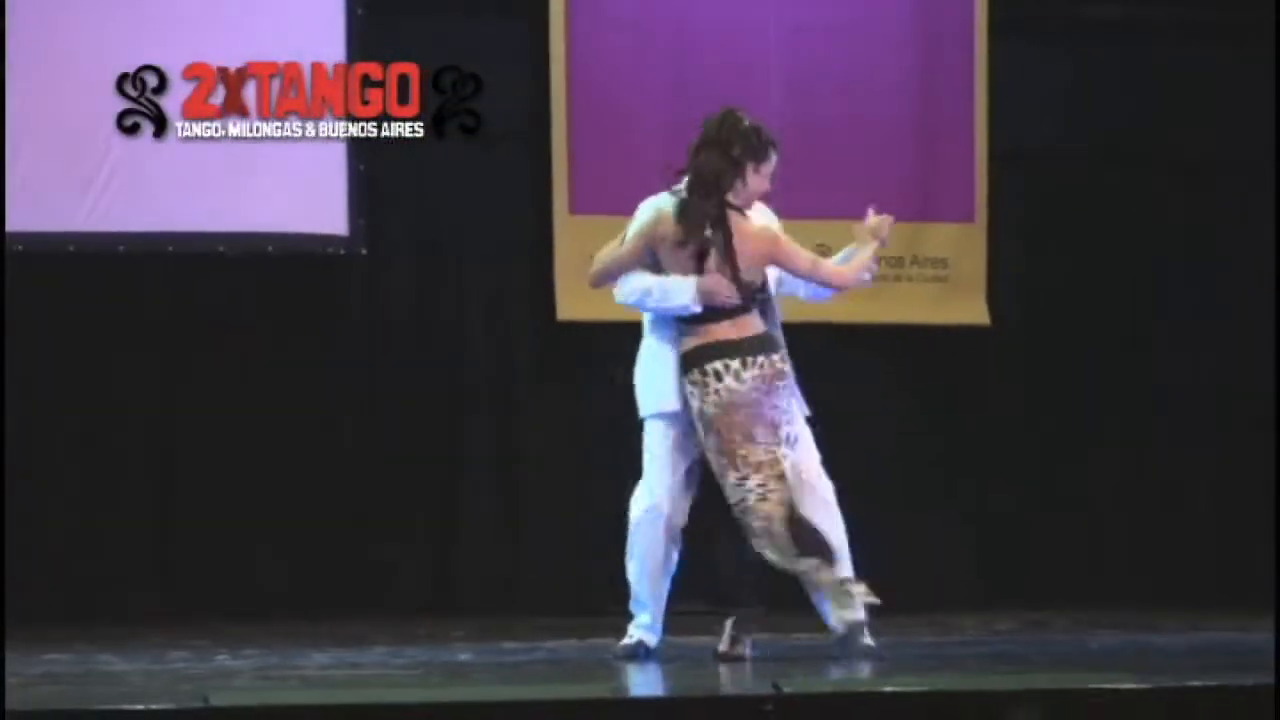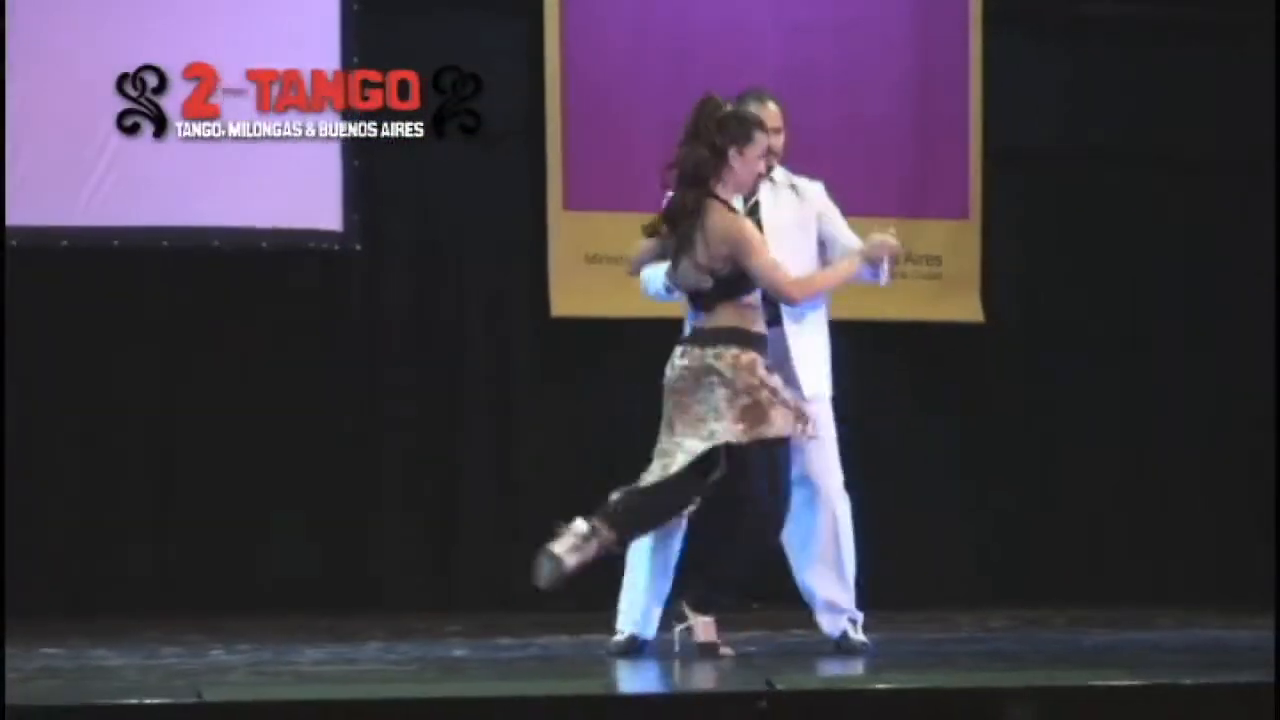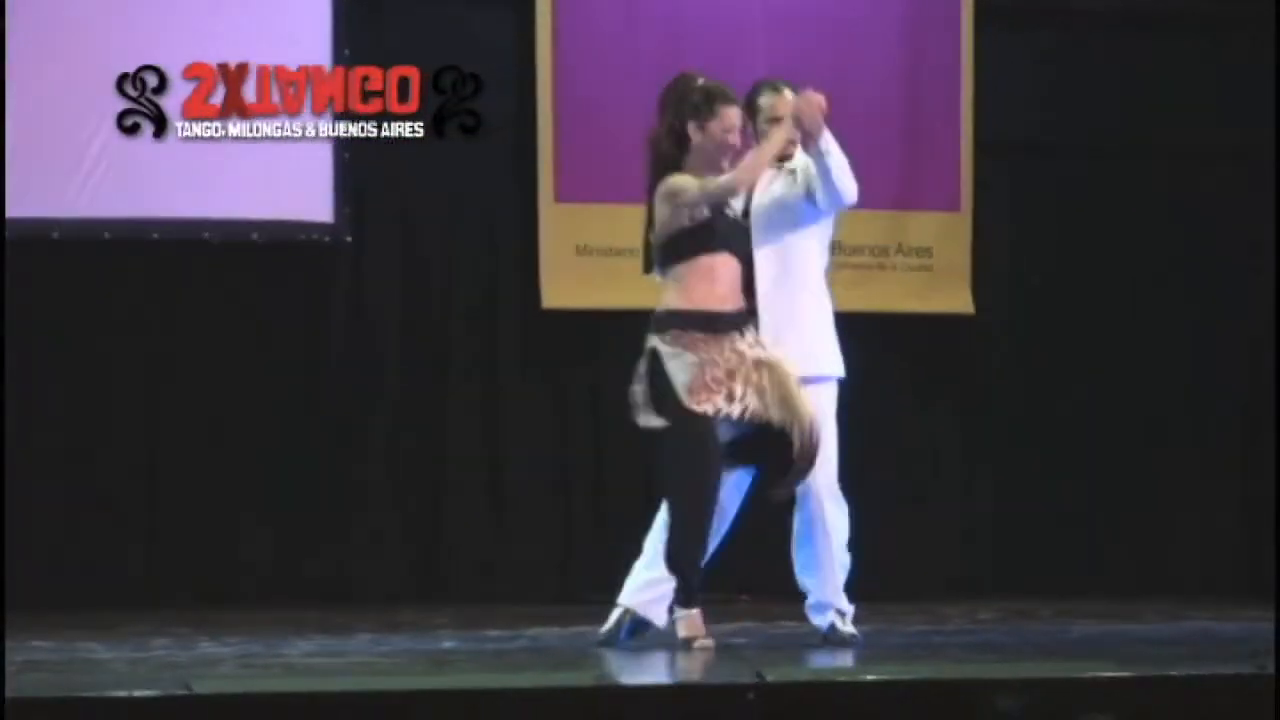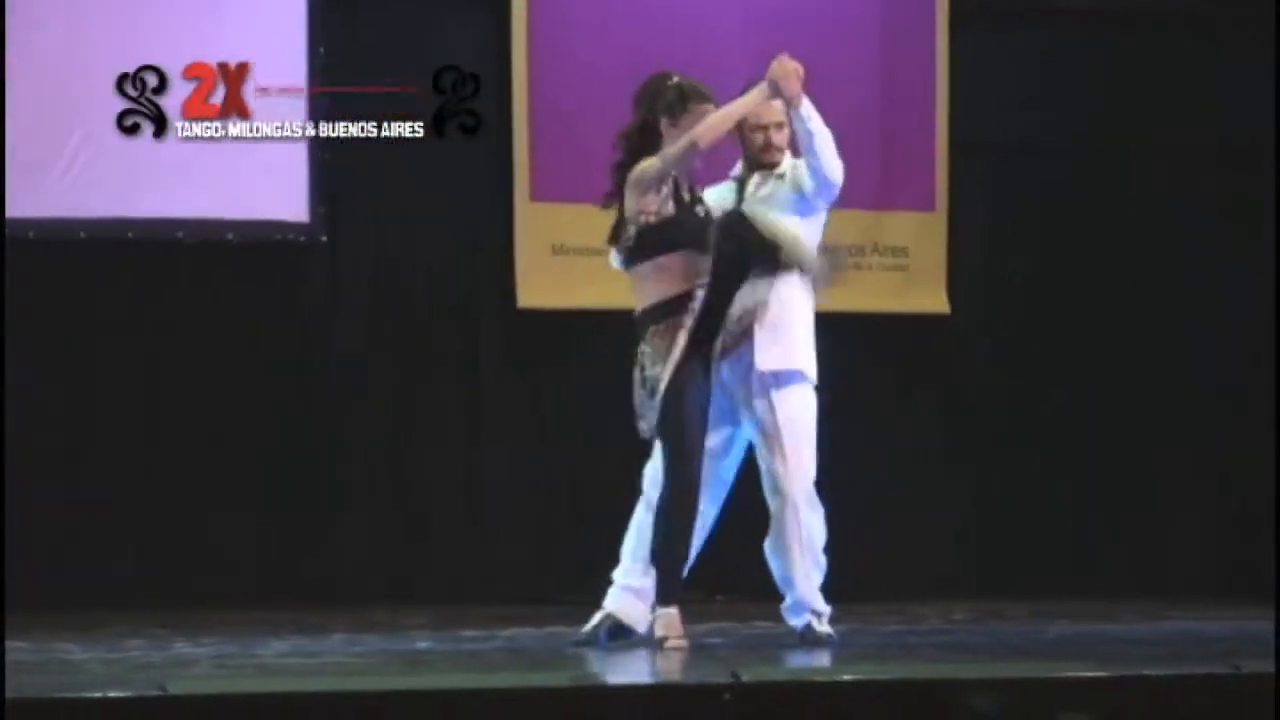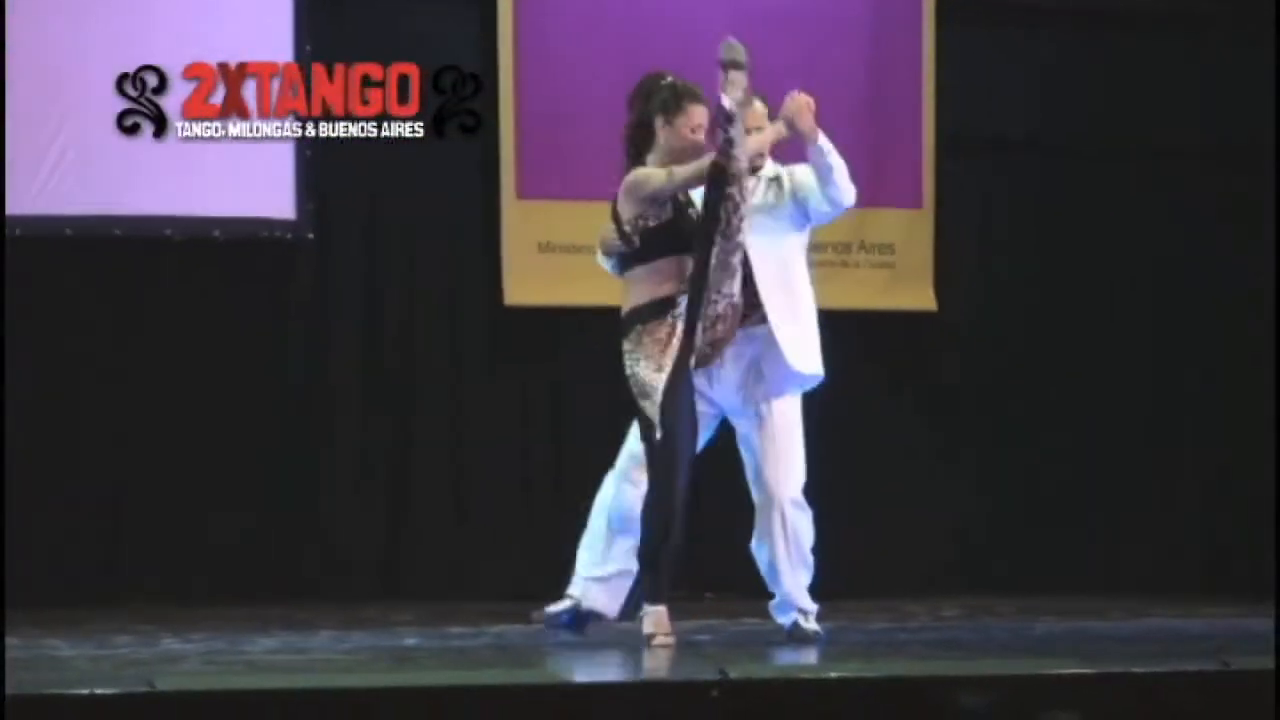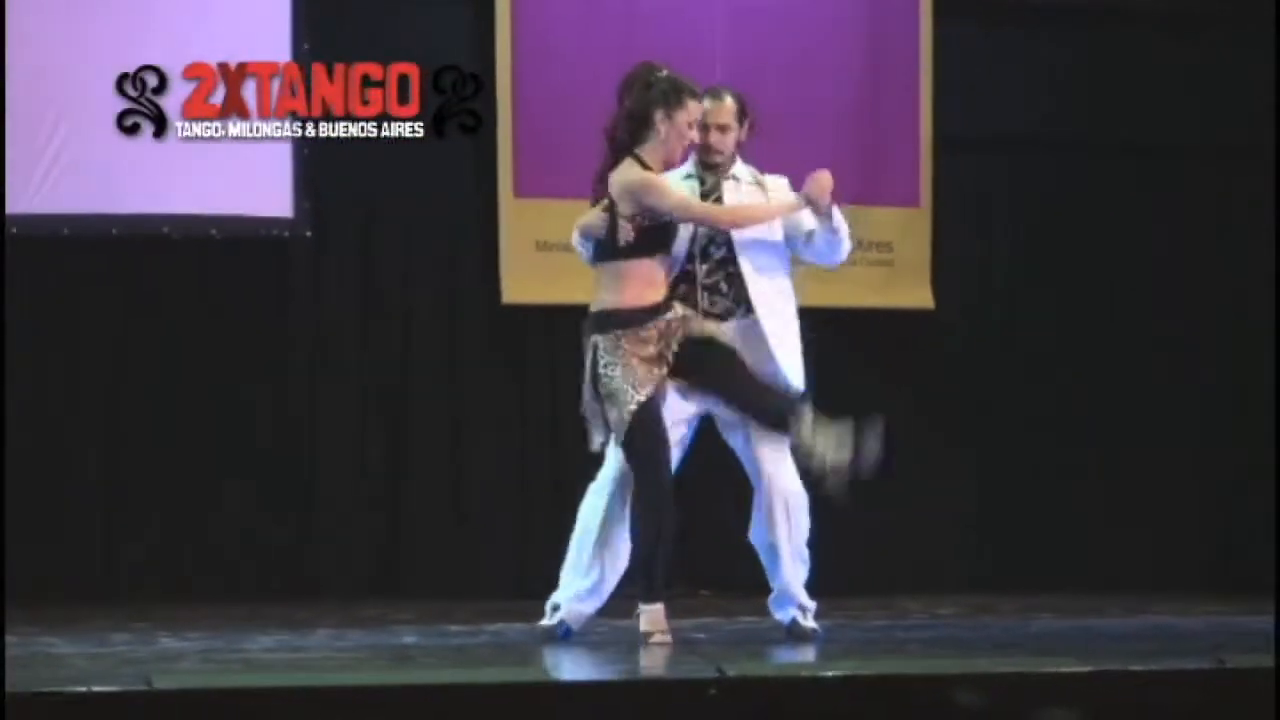
dt=0.2s
person 1, frame 1
left shoulder: (663, 225)
right shoulder: (758, 236)
left elbow: (598, 275)
right elbow: (840, 278)
left wrist: (627, 240)
right wrist: (873, 240)
left hip: (710, 380)
right hip: (764, 368)
left knee: (757, 502)
right knee: (774, 495)
person 1, frame 2
left shoulder: (681, 216)
right shoulder: (732, 227)
left elbow: (642, 262)
right elbow: (794, 292)
right wrist: (859, 259)
left hip: (693, 363)
right hip: (737, 367)
left knee: (675, 483)
person 1, frame 3
left shoulder: (708, 201)
right shoulder: (675, 187)
right elbow: (726, 187)
right wrist: (784, 129)
left hip: (730, 340)
right hip: (686, 342)
left knee: (792, 443)
right knee: (694, 484)
right ankle: (687, 609)
person 1, frame 4
left shoulder: (685, 193)
right shoulder: (646, 176)
right elbow: (698, 142)
right wrist: (765, 90)
left hip: (704, 321)
right hip: (669, 331)
right knee: (682, 476)
right ankle: (664, 609)
person 1, frame 5
left shoulder: (675, 192)
right shoulder: (641, 183)
right elbow: (697, 168)
right wrist: (777, 131)
left hip: (689, 325)
right hip: (654, 335)
right knee: (668, 476)
right ankle: (654, 608)
person 1, frame 6
left shoulder: (641, 182)
right shoulder: (635, 180)
left elbow: (586, 229)
right elbow: (719, 219)
right wrist: (800, 201)
left hip: (662, 326)
right hip: (622, 340)
right knee: (651, 474)
right ankle: (651, 608)
person 2, frame 1
left shoulder: (759, 219)
right shoulder: (663, 212)
left elbow: (802, 281)
right elbow: (628, 284)
left wrist: (860, 253)
right wrist: (694, 290)
right hip: (684, 382)
left knee: (810, 491)
right knee: (661, 505)
right ankle: (645, 627)
person 2, frame 2
left shoulder: (806, 195)
left elbow: (845, 260)
right elbow: (655, 274)
left wrist: (872, 259)
right wrist: (673, 275)
left hip: (795, 367)
left knee: (822, 489)
left ankle: (840, 618)
right ankle: (636, 622)
person 2, frame 3
left shoulder: (812, 176)
left elbow: (842, 191)
left wrist: (818, 132)
left hip: (798, 352)
left knee: (817, 483)
left ankle: (831, 611)
right ankle: (642, 603)
person 2, frame 4
left shoulder: (803, 184)
right shoulder: (714, 198)
left elbow: (831, 173)
left wrist: (799, 102)
left hip: (776, 355)
right hip: (710, 357)
left knee: (791, 488)
right knee: (672, 481)
left ankle: (808, 611)
right ankle: (629, 605)
person 2, frame 5
left shoulder: (792, 187)
right shoulder: (694, 200)
left elbow: (840, 196)
left wrist: (809, 135)
right wrist: (616, 249)
left hip: (767, 359)
right hip: (697, 360)
left knee: (779, 492)
right knee: (636, 470)
left ankle: (795, 609)
right ankle: (591, 592)
person 2, frame 6
left shoulder: (772, 191)
left elbow: (829, 252)
right elbow: (589, 239)
left wrist: (826, 213)
right wrist: (596, 230)
left hip: (748, 359)
left knee: (780, 486)
right knee: (623, 478)
left ankle: (793, 605)
right ankle: (569, 605)
